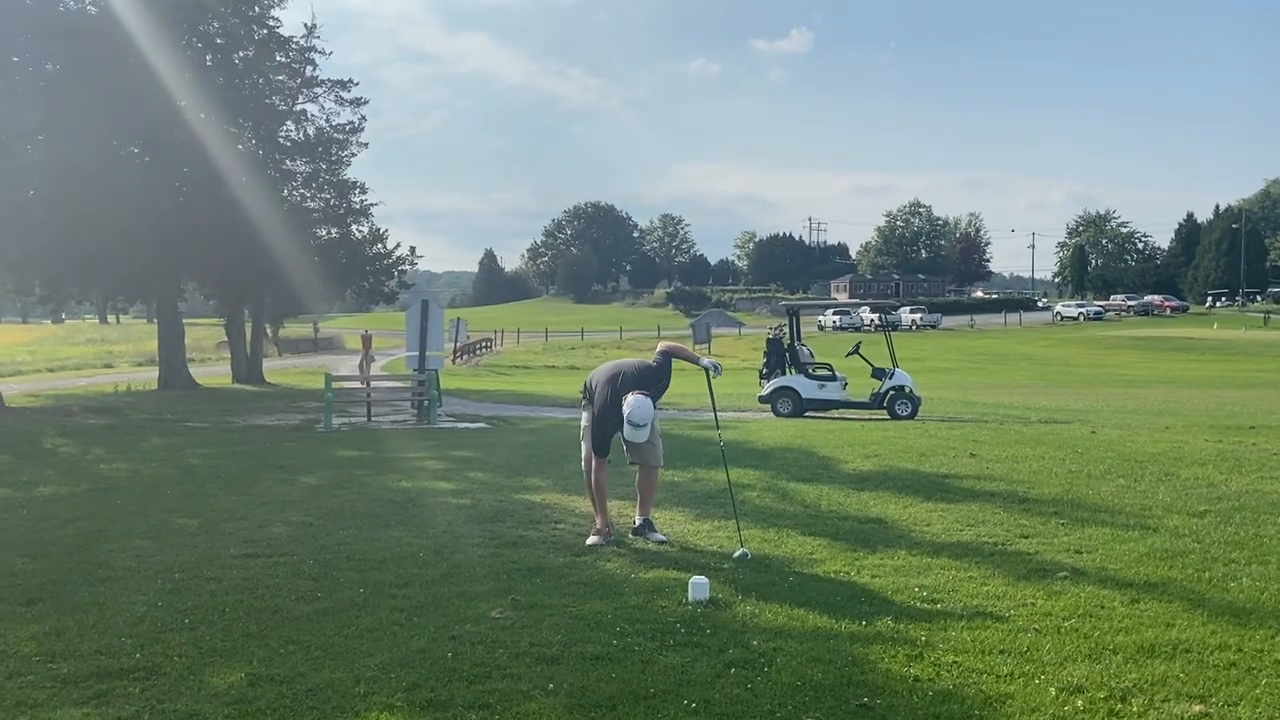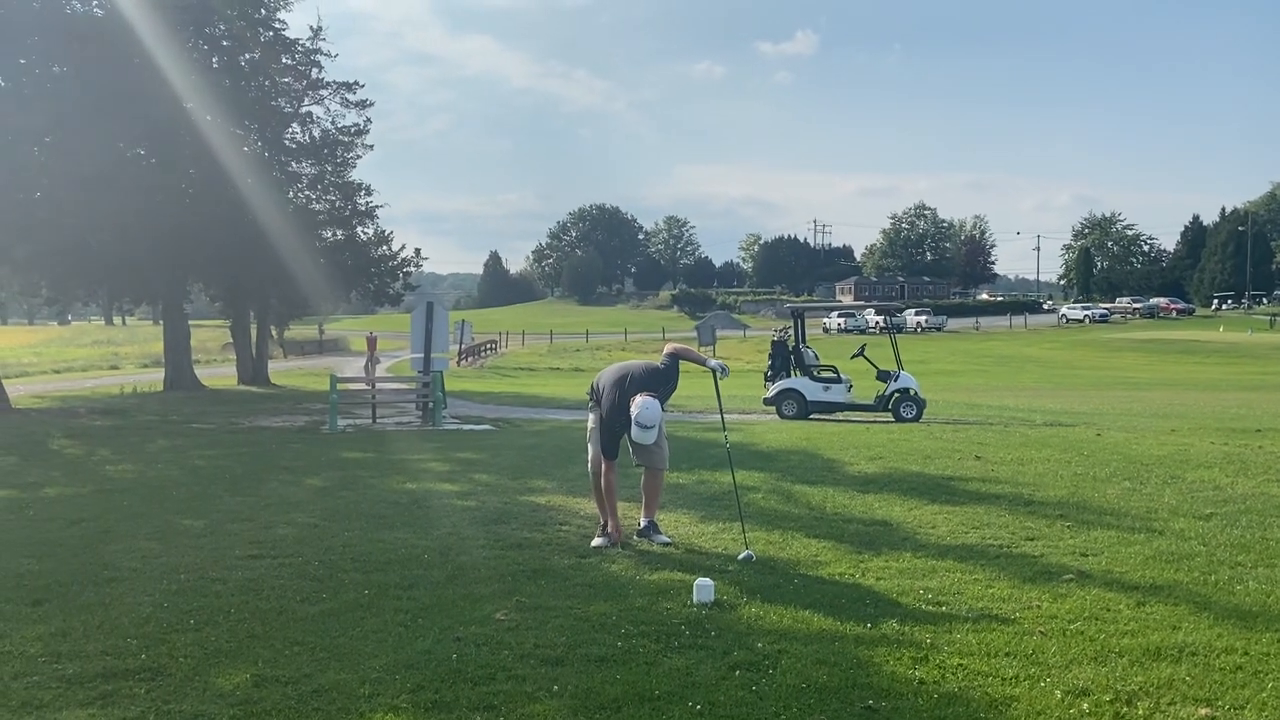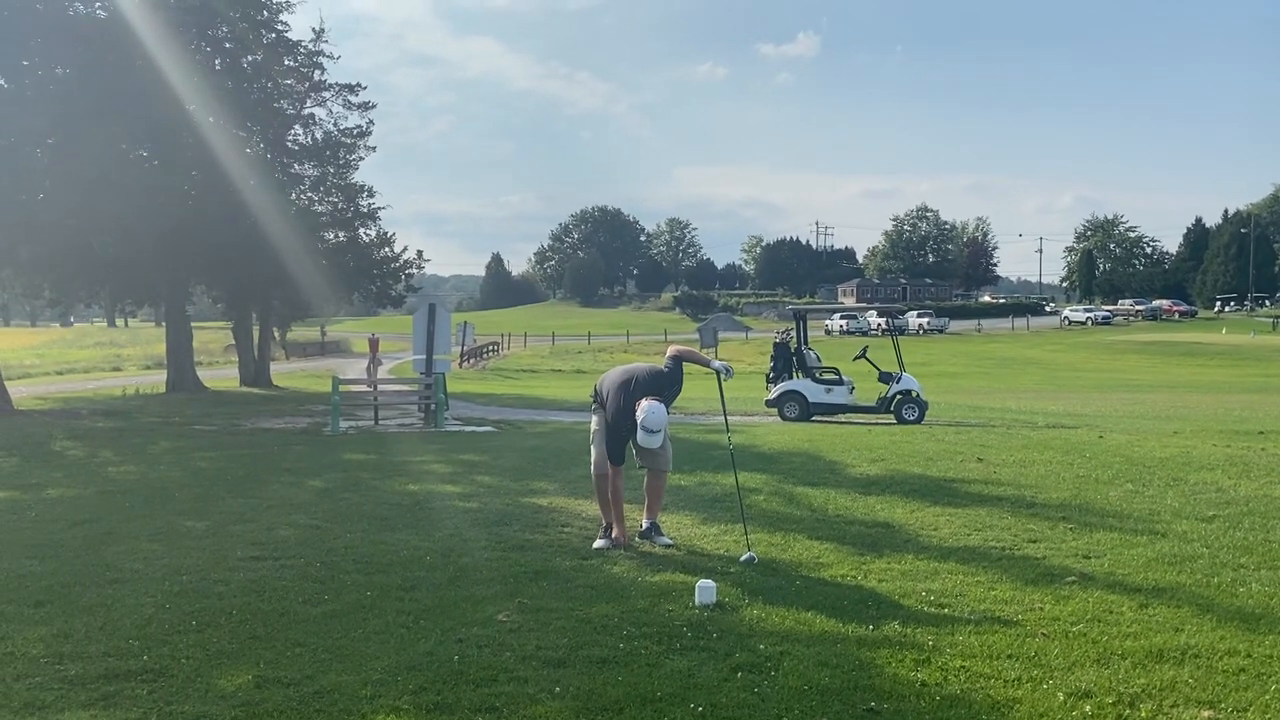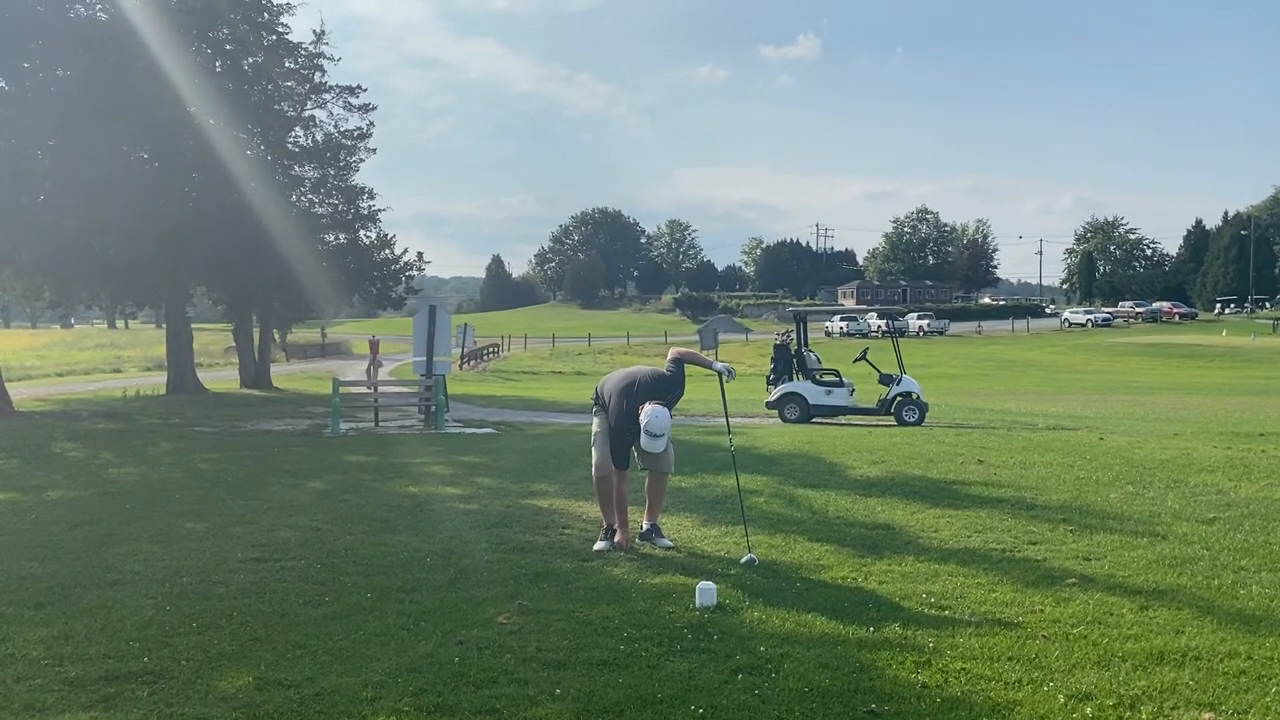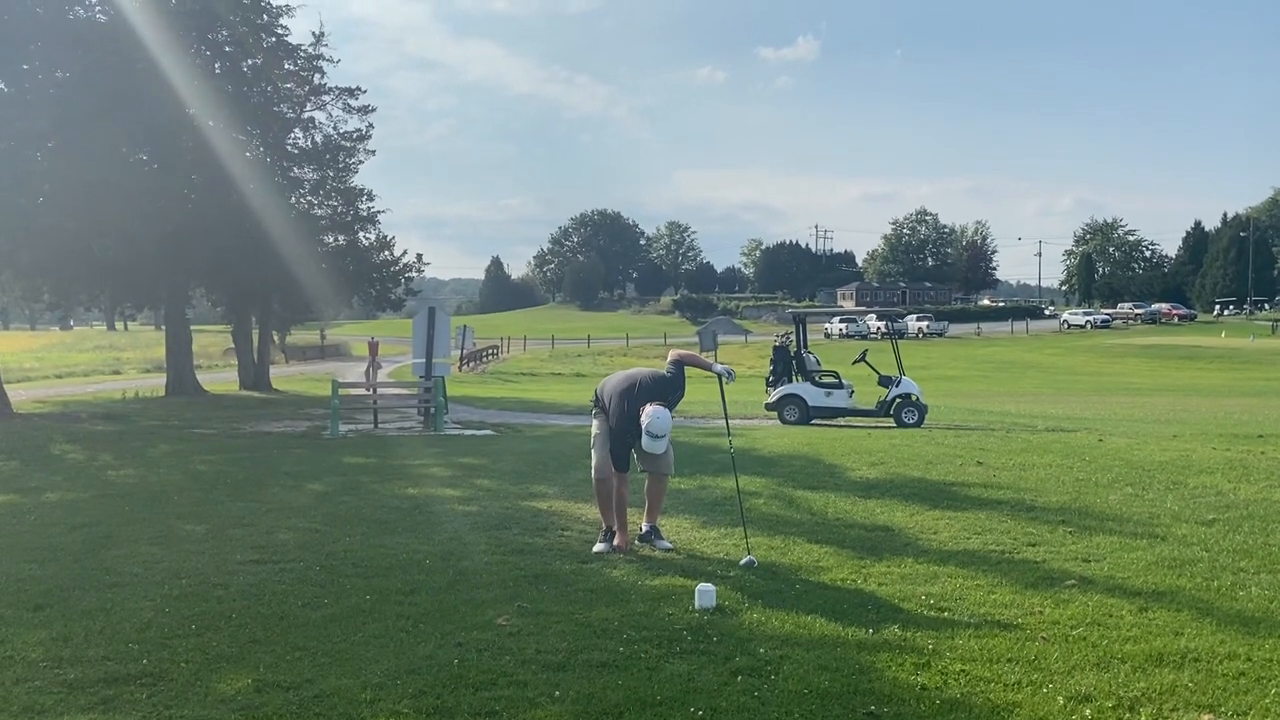
dt=0.3s
person 1, frame 1
left shoulder: (657, 377)
right shoulder: (605, 415)
left elbow: (664, 346)
right elbow: (599, 467)
left wrist: (700, 360)
right wrist: (603, 516)
left hip: (640, 404)
right hip: (596, 401)
left knee: (652, 458)
right knee: (590, 462)
left ankle: (642, 521)
right ankle: (600, 523)
person 1, frame 2
left shoulder: (664, 379)
right shoulder: (612, 417)
left elbow: (671, 348)
right elbow: (609, 470)
left wrist: (707, 361)
right wrist: (613, 520)
left hip: (647, 407)
right hip: (602, 401)
left knee: (657, 461)
right knee: (597, 464)
left ankle: (647, 523)
right ankle: (606, 524)
person 1, frame 3
left shoulder: (668, 382)
right shoulder: (619, 422)
left elbow: (674, 350)
right elbow: (616, 475)
left wrist: (711, 362)
right wrist: (619, 524)
right hip: (605, 404)
left knee: (661, 462)
right knee: (601, 466)
left ankle: (649, 525)
right ankle: (608, 526)
person 1, frame 4
left shoulder: (671, 386)
right shoulder: (622, 426)
left elbow: (675, 352)
right elbow: (621, 480)
left wrist: (713, 364)
right wrist: (623, 529)
left hip: (644, 397)
right hip: (607, 406)
left knee: (662, 465)
right knee: (602, 468)
left ankle: (650, 526)
right ankle: (610, 528)
person 1, frame 5
left shoulder: (672, 388)
right shoulder: (622, 428)
left elbow: (675, 354)
right elbow: (621, 482)
left wrist: (713, 366)
right wrist: (622, 532)
left hip: (645, 398)
right hip: (606, 408)
left knee: (662, 466)
right knee: (602, 470)
left ankle: (649, 528)
right ankle: (609, 530)
